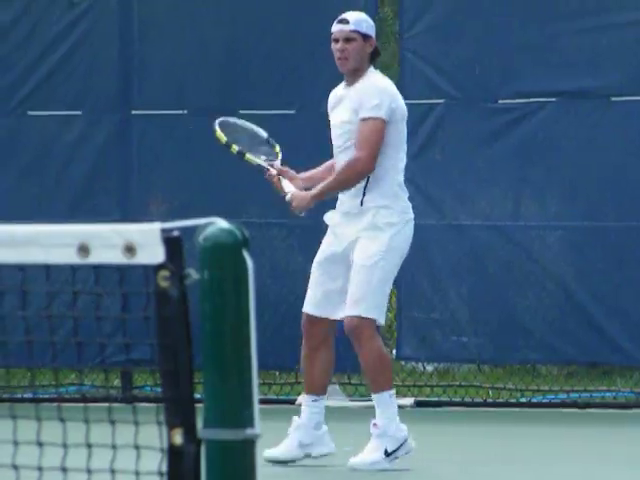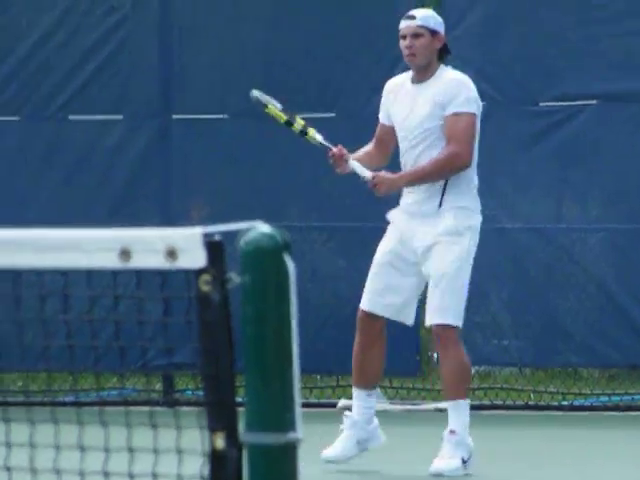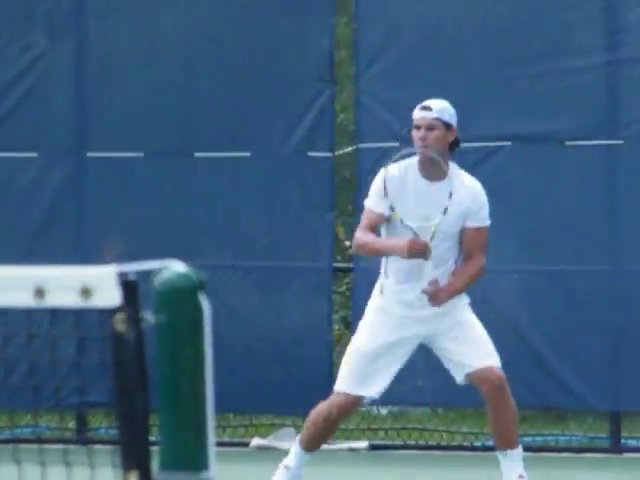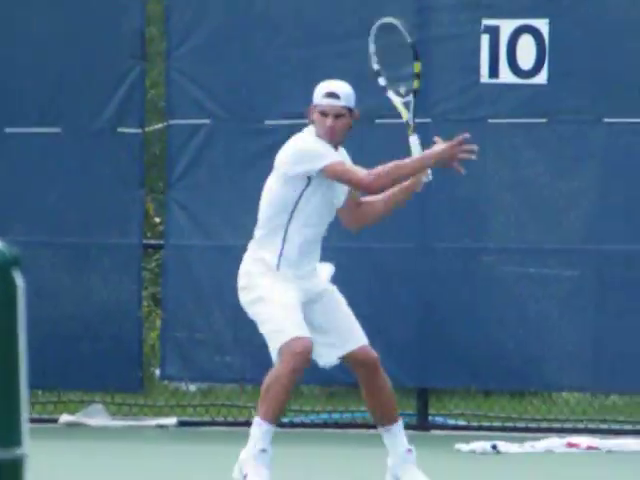
dt=0.4s
person 1, frame 1
left shoulder: (379, 91)
right shoulder: (337, 95)
left elbow: (364, 161)
left wrist: (312, 194)
right wrist: (297, 179)
left hip: (382, 222)
right hip: (345, 223)
left knee: (359, 323)
right knee: (314, 322)
left ankle: (389, 433)
right ankle: (309, 431)
person 1, frame 2
left shoulder: (457, 86)
right shoulder: (393, 89)
left elbow: (460, 155)
right elbow: (380, 148)
left wrist: (398, 179)
right wrist: (350, 160)
left hip: (451, 224)
right hip: (406, 221)
left knee: (444, 332)
right knee: (369, 319)
left ankle: (457, 441)
right ankle: (359, 425)
person 1, frame 3
left shoulder: (471, 191)
right shoulder: (391, 177)
left elbow: (476, 259)
right elbow: (361, 241)
left wrist: (453, 288)
right wrist: (397, 248)
left hip: (446, 306)
right hip: (392, 307)
left knee: (492, 381)
right knee: (344, 401)
person 1, frame 4
left shoulder: (338, 154)
right shoulder: (305, 147)
left elbow: (353, 217)
right elbow: (369, 180)
left wrist: (408, 186)
right wrist: (433, 156)
left hip: (308, 279)
right hip: (265, 276)
left knee: (367, 362)
right knee: (294, 353)
